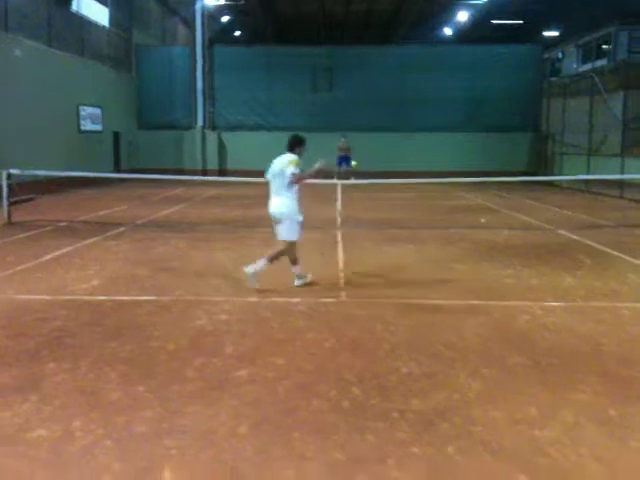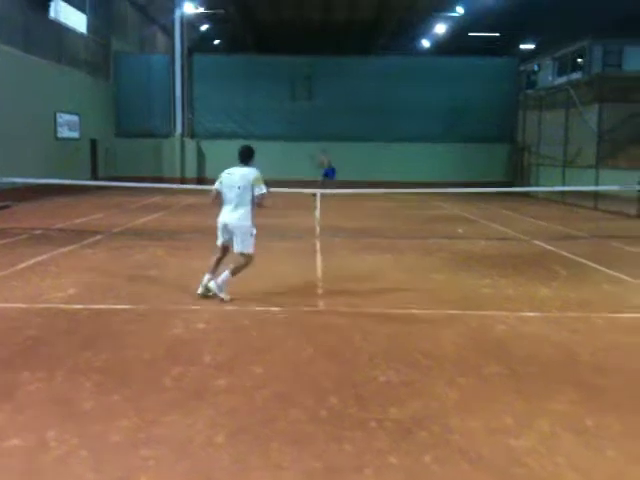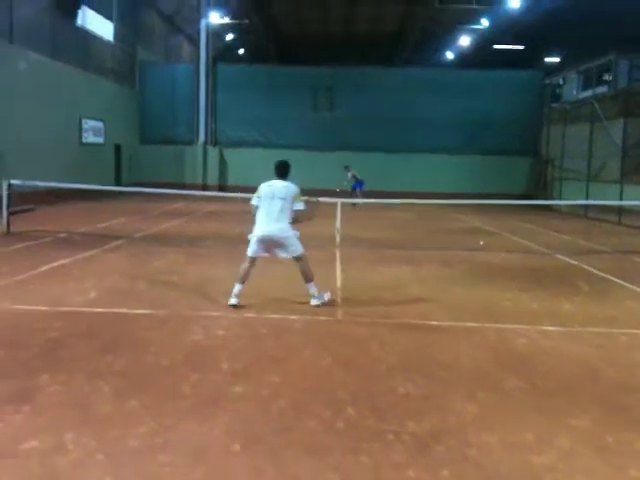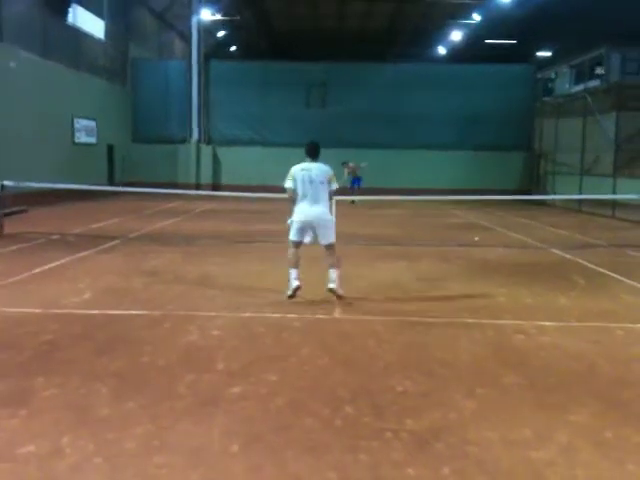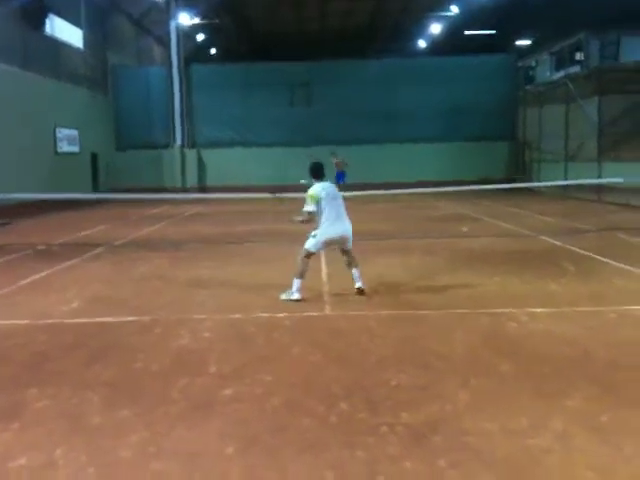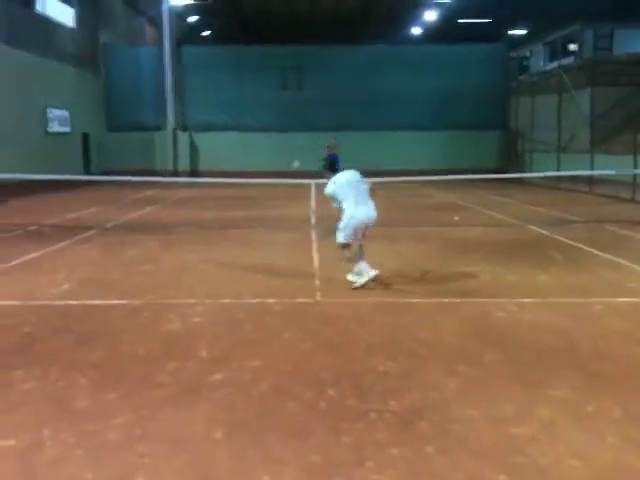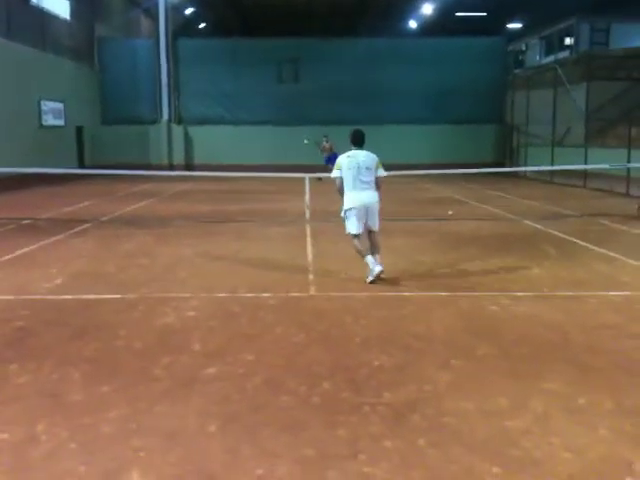
dt=0.4s
person 1, frame 1
left shoulder: (278, 160)
right shoulder: (293, 159)
left elbow: (269, 180)
right elbow: (295, 178)
right wrist: (314, 171)
left hip: (275, 206)
right hip: (286, 209)
left knee: (288, 243)
right knee: (288, 246)
left ankle: (299, 276)
right ankle: (255, 270)
person 1, frame 2
left shoulder: (226, 173)
right shoulder: (254, 174)
left elbow: (215, 197)
right elbow: (259, 201)
right wrist: (255, 203)
left hip: (224, 219)
right hip: (241, 221)
left knee: (221, 253)
right knee: (247, 258)
left ankle: (205, 285)
right ankle: (220, 283)
person 1, frame 3
left shoulder: (263, 187)
right shoulder: (293, 189)
left elbow: (255, 210)
right elbow: (297, 216)
right wrist: (307, 216)
left hip: (261, 230)
right hip: (282, 231)
left knee: (249, 261)
right knee: (302, 260)
left ankle: (235, 296)
right ankle: (316, 296)
person 1, frame 4
left shoulder: (295, 170)
right shoulder: (327, 170)
left elbow: (291, 194)
right elbow: (331, 194)
left hip: (302, 214)
right hip: (322, 214)
left knee: (294, 247)
right knee: (331, 249)
left ankle: (294, 280)
right ankle: (334, 283)
person 1, frame 5
left shoulder: (313, 191)
right shoulder: (333, 187)
left elbow: (309, 218)
left wrist: (298, 219)
left hip: (328, 230)
right hip: (346, 228)
left knee: (305, 256)
right knee: (347, 252)
left ankle: (295, 291)
right ankle: (358, 282)
person 1, frame 6
left shoulder: (330, 188)
right shoulder: (354, 173)
left elbow: (341, 208)
right elbow: (367, 192)
left hip: (354, 215)
right hip: (371, 212)
left knee: (344, 246)
right knee: (359, 237)
left ankle: (366, 271)
right ankle: (357, 272)
person 1, frame 7
left shoulder: (342, 159)
right shoulder: (374, 158)
left elbow: (339, 186)
right elbow: (378, 184)
left wrist: (346, 198)
left hip: (353, 200)
right hip: (371, 198)
left knee: (356, 237)
right knee: (372, 234)
left ankle: (374, 267)
right ankle: (375, 265)
